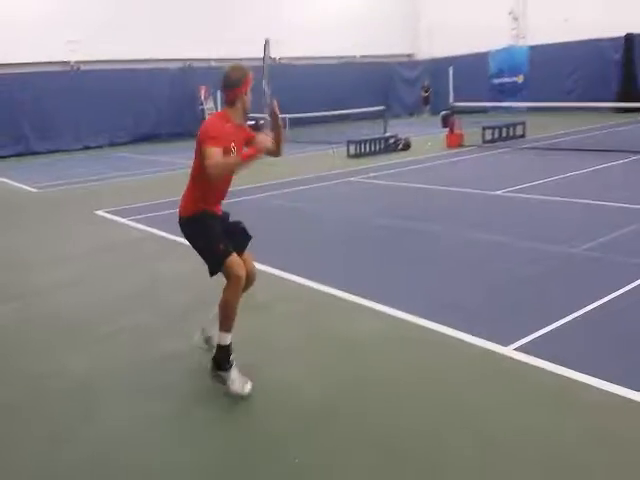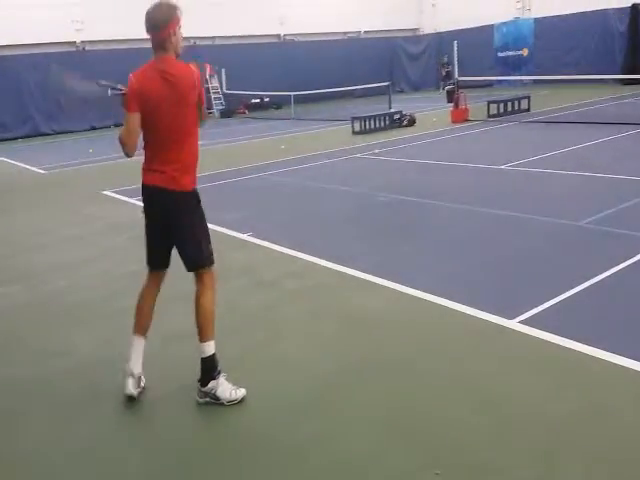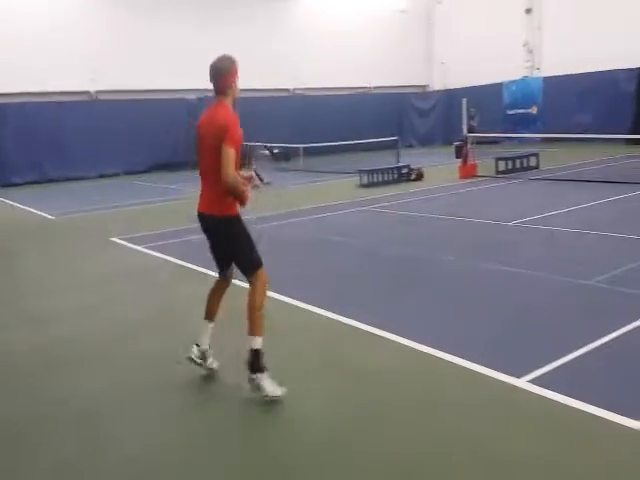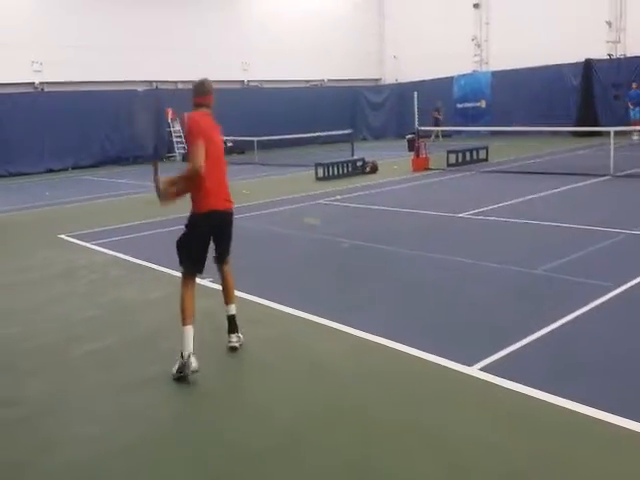
dt=1s
person 1, frame 1
left shoulder: (241, 129)
right shoulder: (217, 127)
left elbow: (275, 149)
right elbow: (213, 171)
left wrist: (276, 123)
right wrist: (253, 151)
left hip: (215, 212)
right hip: (197, 215)
left knee: (248, 274)
right knee: (236, 274)
left ankle: (217, 333)
right ankle: (222, 362)
person 1, frame 2
left shoulder: (137, 82)
right shoulder: (190, 75)
left elbow: (128, 146)
left hip: (152, 190)
right hip: (182, 192)
left knee: (155, 275)
right knee: (204, 278)
left ankle: (134, 370)
right ankle: (210, 378)
person 1, frame 3
left shoulder: (206, 118)
right shoulder: (228, 121)
right elbow: (227, 178)
left wrist: (236, 180)
right wrist: (242, 191)
left hip: (207, 211)
right hip: (223, 213)
left knee: (224, 276)
right knee: (259, 280)
left ankle: (203, 348)
right ankle: (256, 370)
person 1, frame 4
left shoulder: (193, 122)
right shoulder: (215, 128)
left elbow: (198, 167)
left wrist: (166, 183)
right wrist: (174, 189)
left hip: (204, 211)
right hip: (225, 209)
left knee: (188, 280)
right knee: (224, 263)
left ankle: (188, 356)
right ankle: (233, 330)
